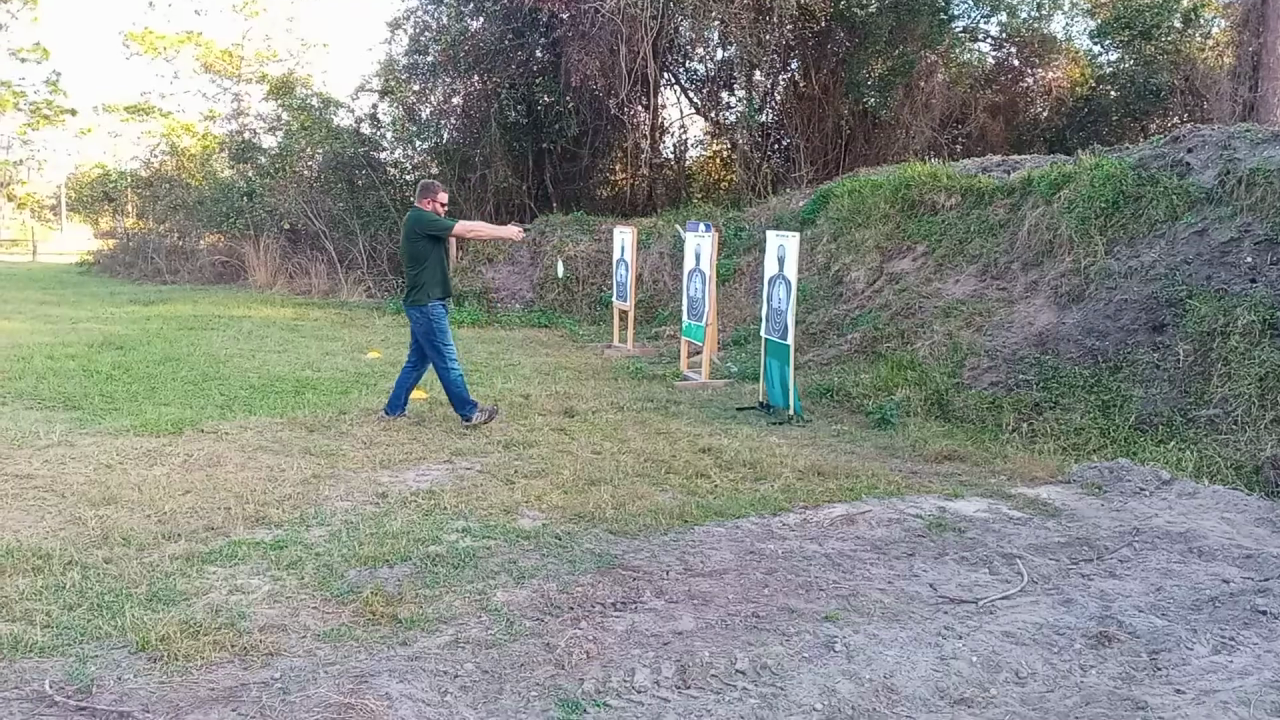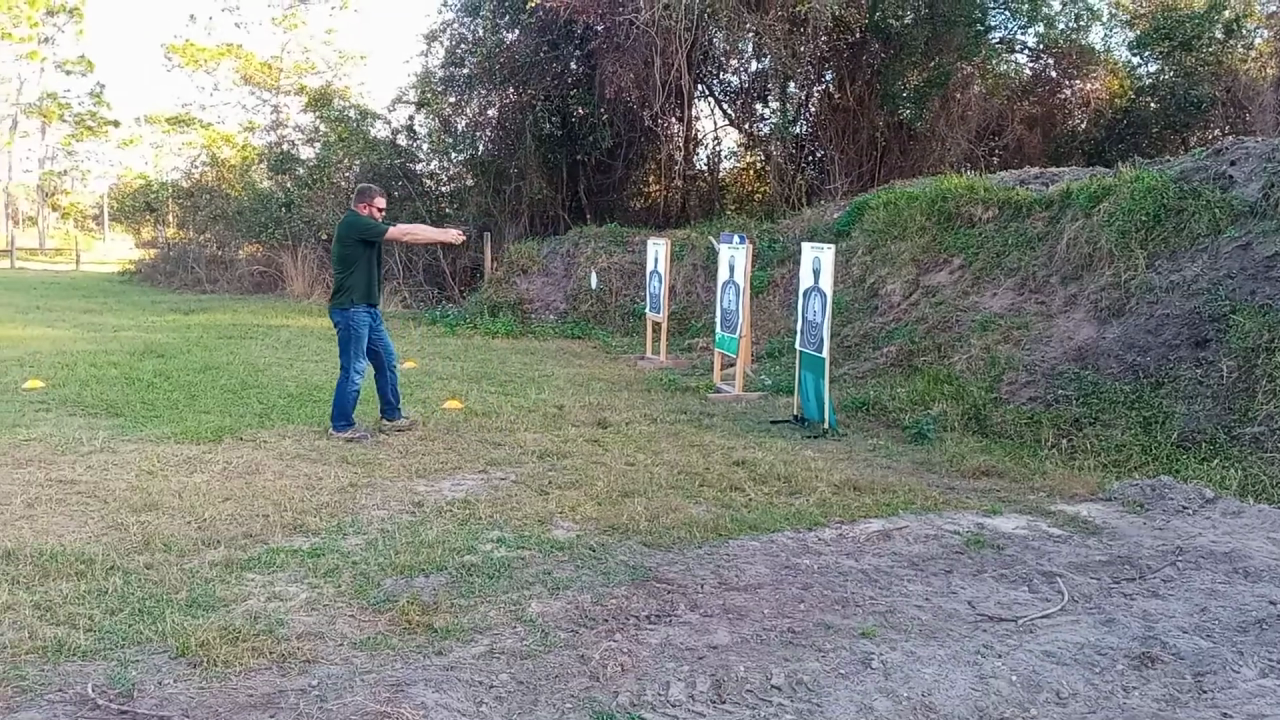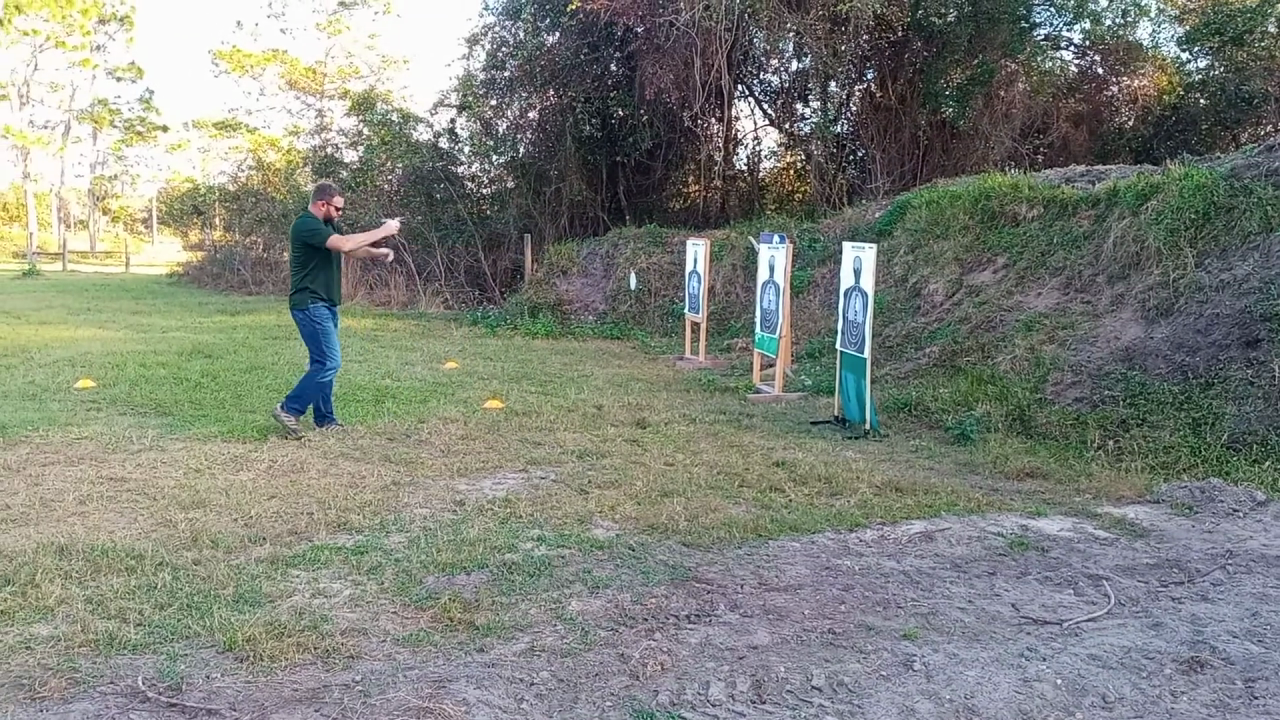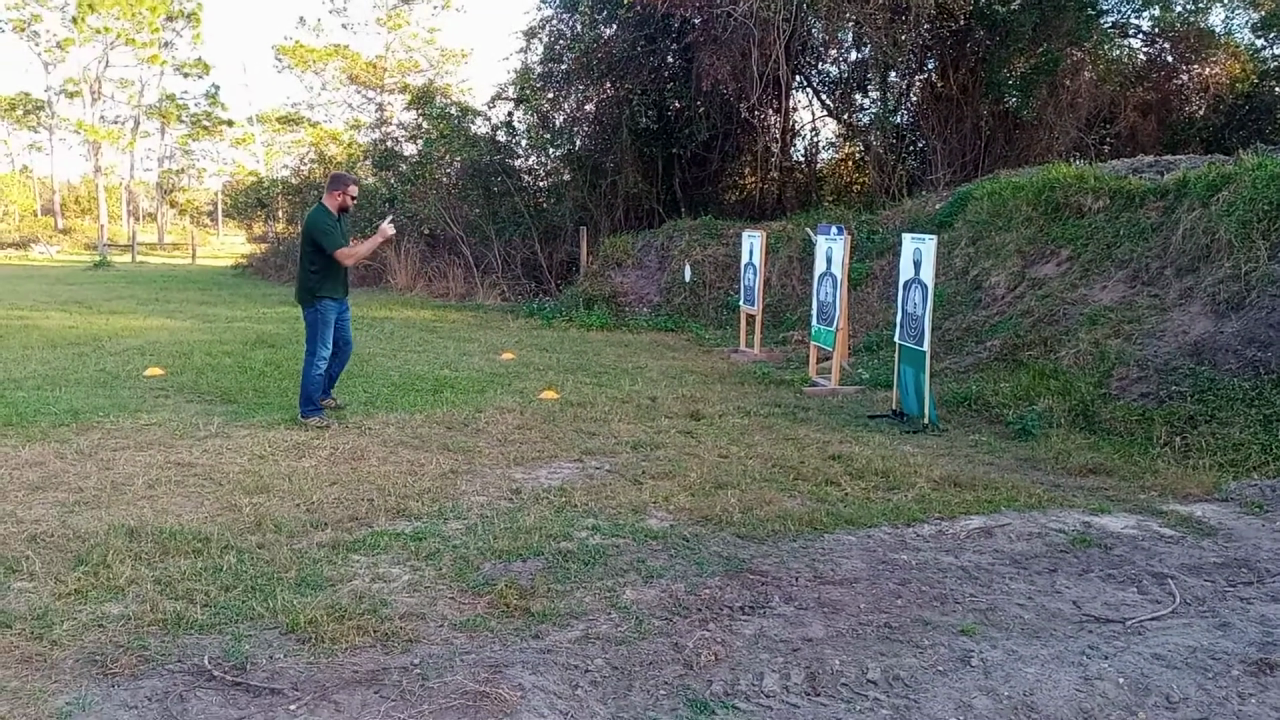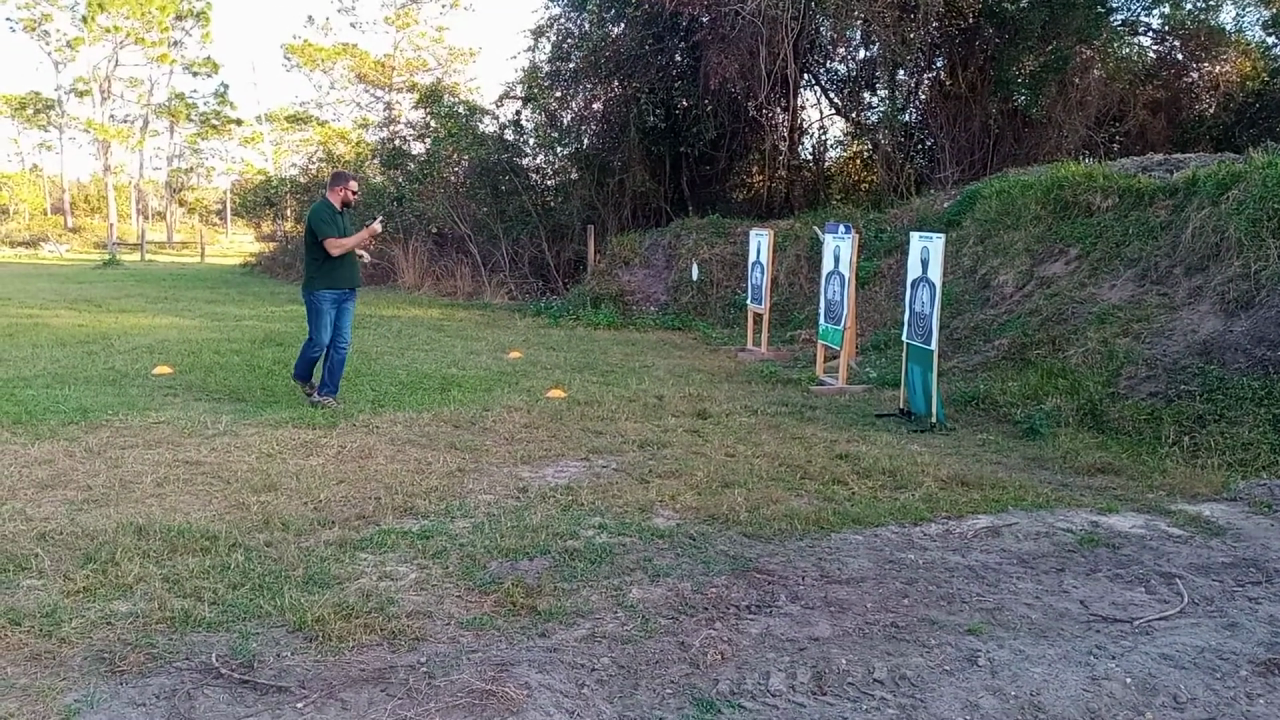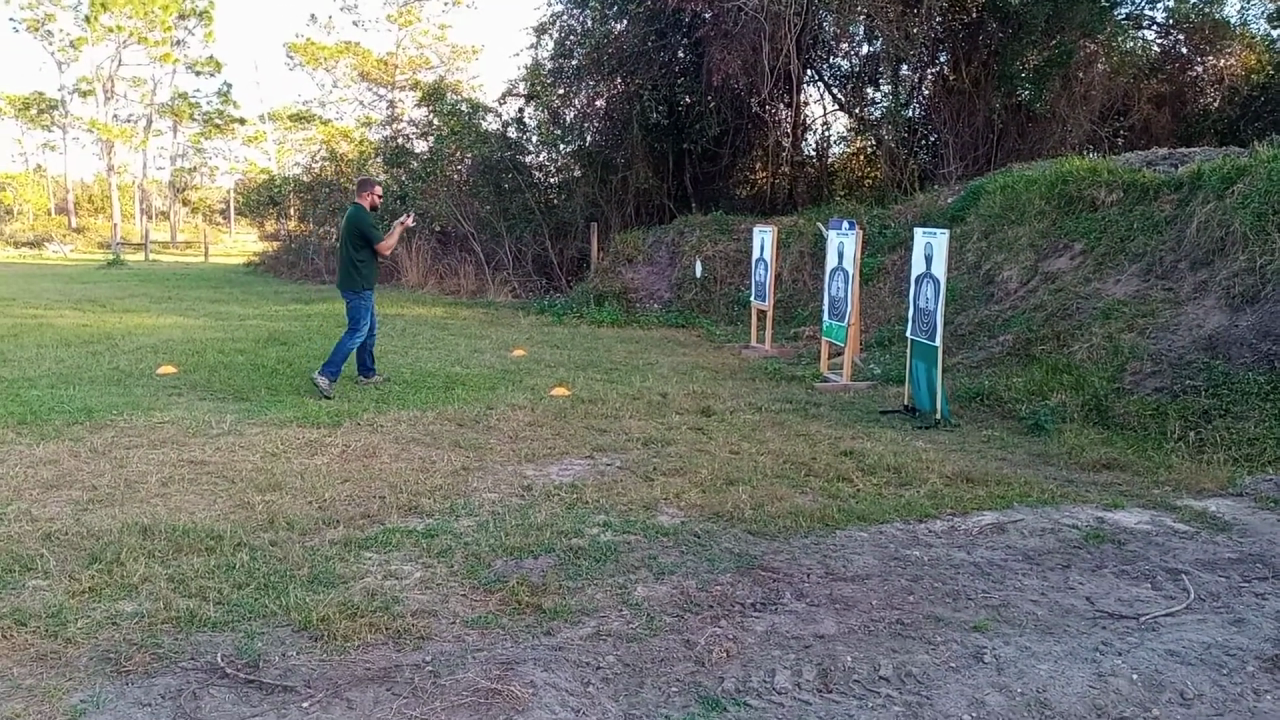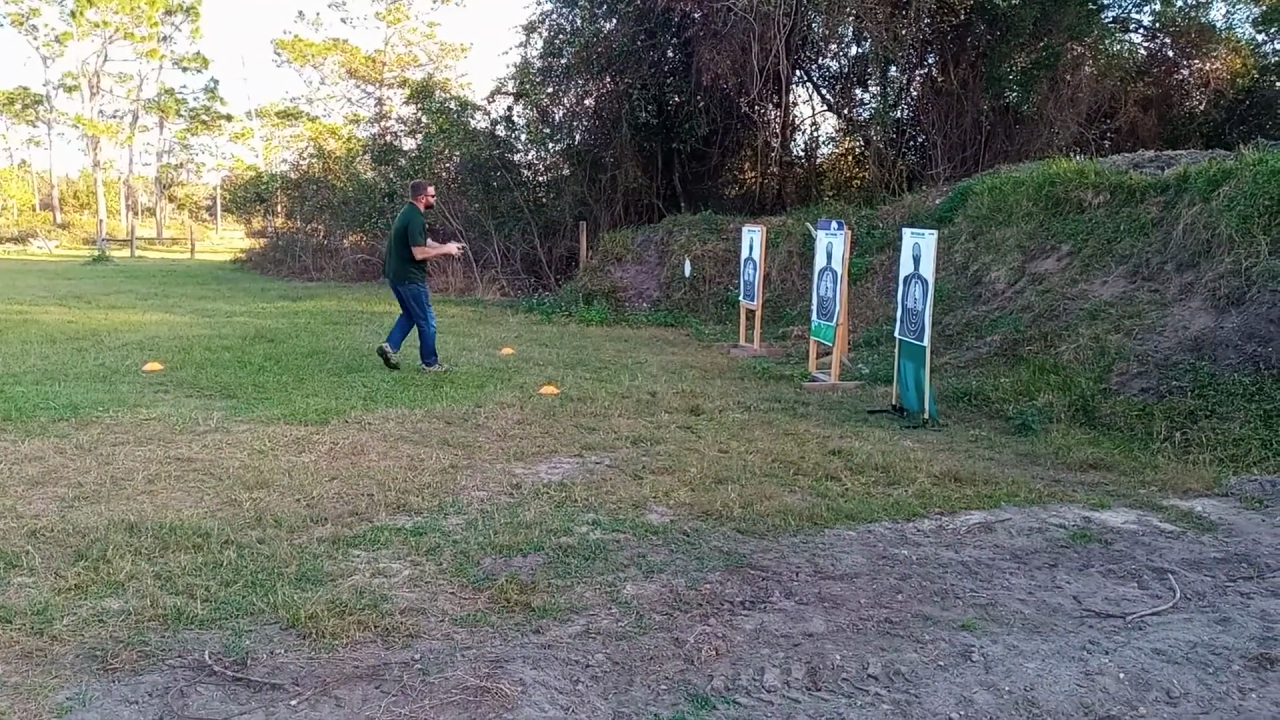
dt=0.7s
person 1, frame 1
left shoulder: (425, 220)
right shoulder: (421, 220)
left elbow: (469, 225)
right elbow: (468, 231)
left wrist: (505, 230)
right wrist: (505, 233)
left hip: (423, 302)
right hip: (427, 303)
left knee: (419, 360)
right knee: (447, 359)
left ankle: (393, 410)
right ankle: (469, 412)
person 1, frame 2
left shoulder: (367, 225)
right shoulder: (354, 224)
left elbow: (407, 228)
right elbow: (404, 235)
left wrist: (444, 233)
right wrist: (444, 237)
left hip: (365, 308)
right hip: (351, 310)
left knee: (386, 359)
right knee: (354, 368)
left ankle: (392, 416)
right ankle: (341, 426)
person 1, frame 3
left shoulder: (325, 225)
right shoulder: (306, 226)
left elbow: (348, 248)
right elbow: (344, 244)
left wrist: (377, 252)
right wrist: (381, 231)
left hip: (325, 306)
right hip: (312, 307)
left knee: (322, 362)
right knee: (329, 362)
left ankle: (324, 419)
right ankle: (289, 409)
person 1, frame 4
left shoulder: (338, 215)
right shoulder: (319, 220)
right elbow: (347, 258)
left wrist: (354, 247)
right wrist: (379, 237)
left hip: (337, 295)
right hip: (320, 298)
left knee: (344, 346)
right knee: (319, 354)
left ankle: (323, 393)
right ankle: (309, 411)
person 1, frame 5
left shoulder: (343, 212)
right shoulder: (320, 212)
right elbow: (334, 247)
left wrist: (358, 251)
right wrist: (366, 233)
left hip: (346, 289)
right hip: (321, 290)
left knee: (341, 343)
right knee: (320, 340)
left ankle: (326, 392)
right ankle: (301, 377)
person 1, frame 6
left shoulder: (355, 215)
right shoulder: (363, 218)
left elbow: (376, 244)
right elbow: (384, 250)
left wrist: (396, 226)
right wrist: (400, 229)
left hip: (352, 284)
right hip: (358, 286)
left knee: (368, 329)
right knee: (357, 333)
left ankle: (367, 373)
right ankle: (325, 376)
person 1, frame 7
left shoulder: (408, 213)
right shoulder: (415, 218)
left elbow: (425, 243)
right elbow: (420, 253)
left wrist: (446, 248)
right wrist: (445, 250)
left hip: (396, 275)
right hip: (410, 278)
left knee: (409, 315)
right knee: (426, 321)
left ankle: (390, 346)
right ankle: (430, 363)
